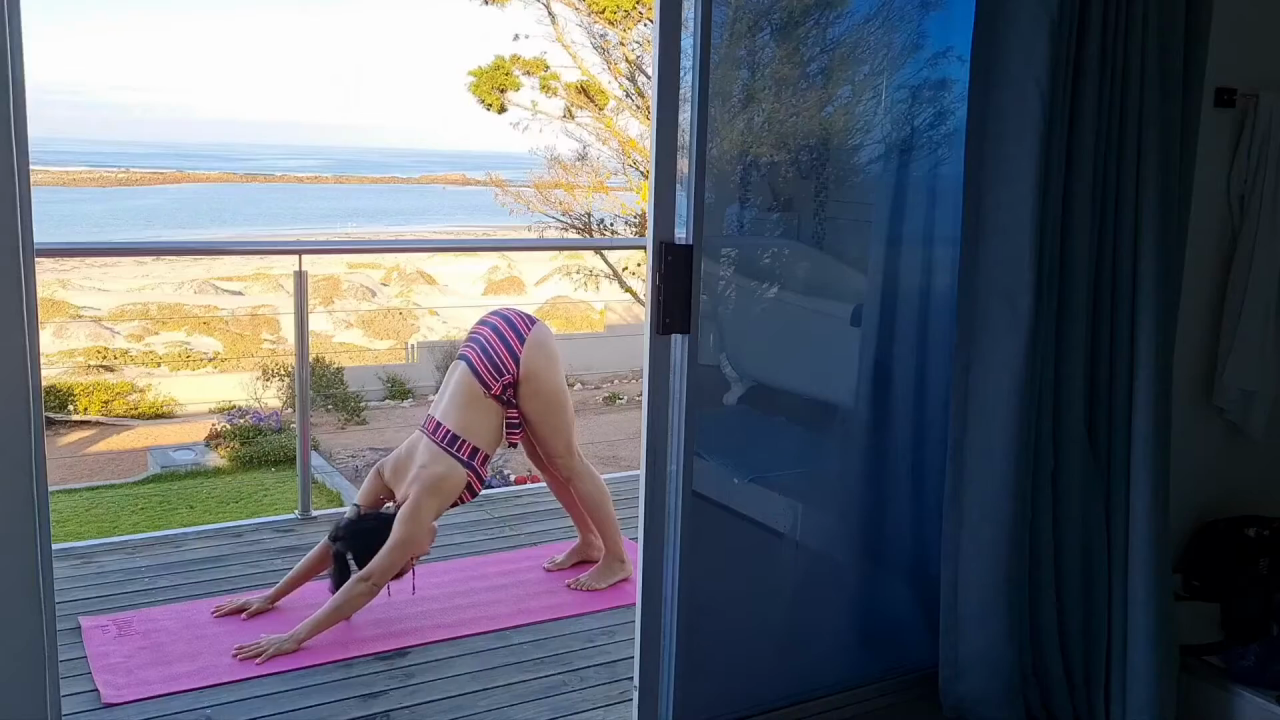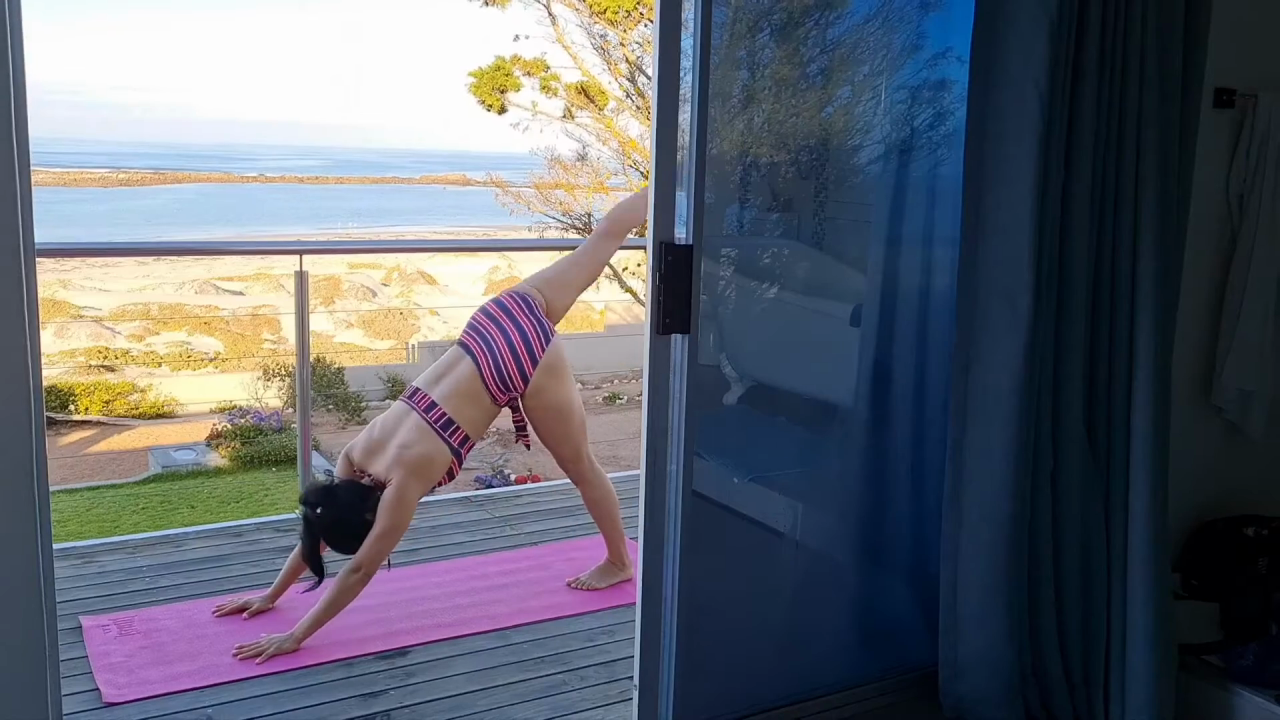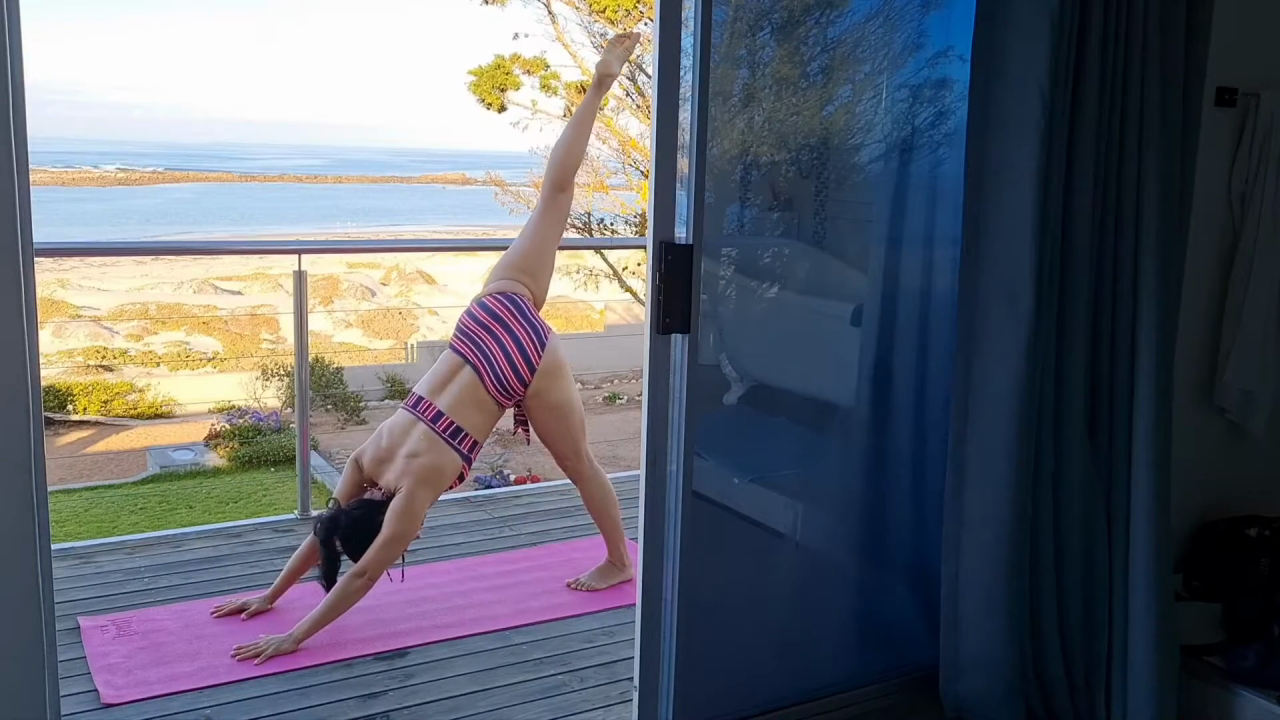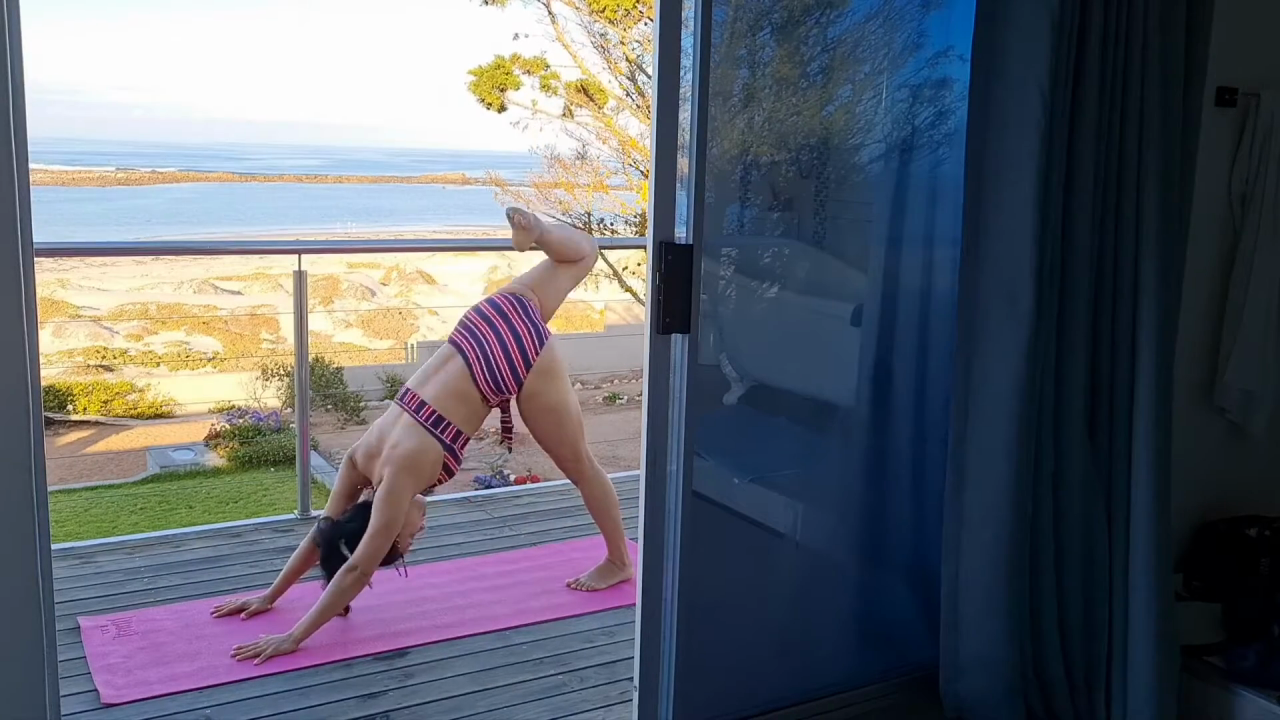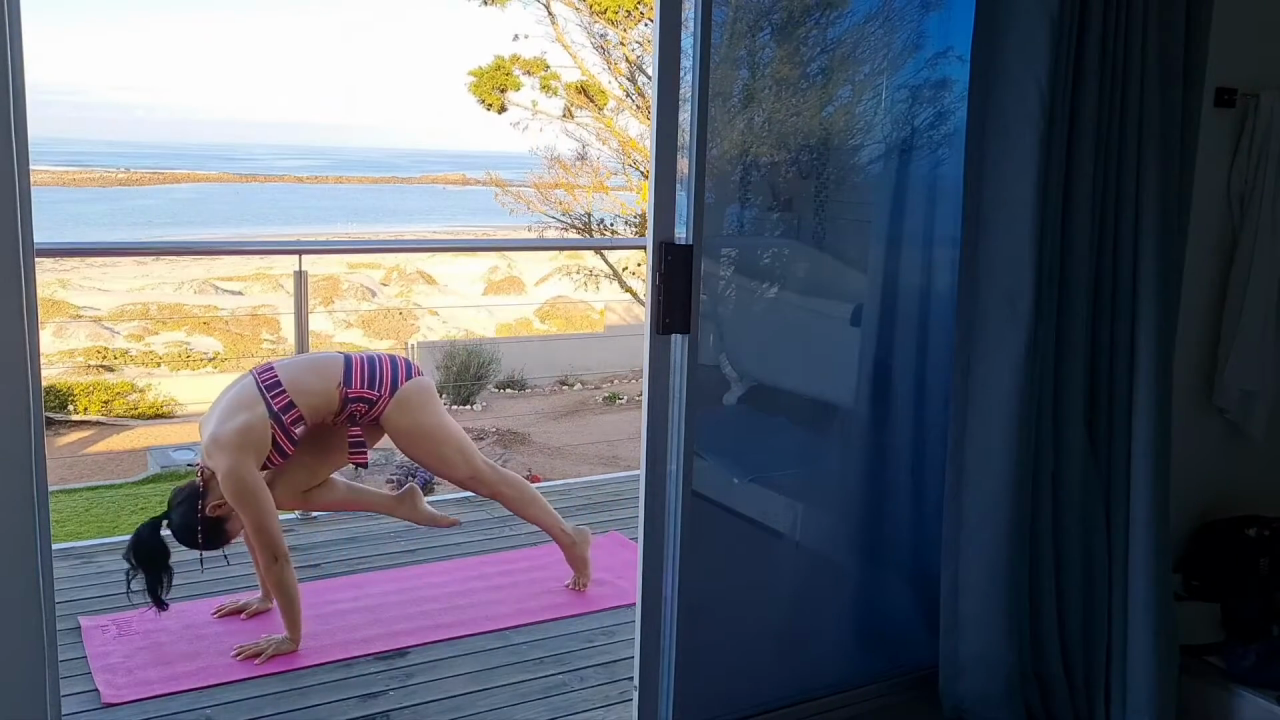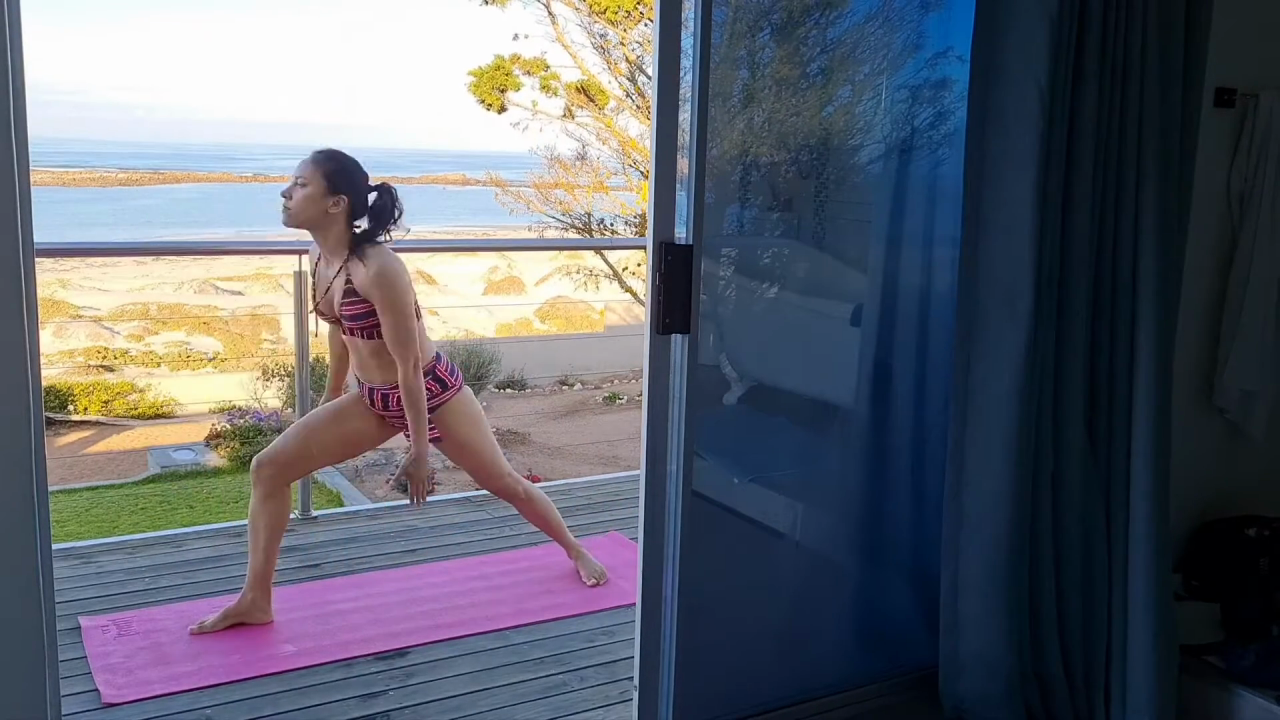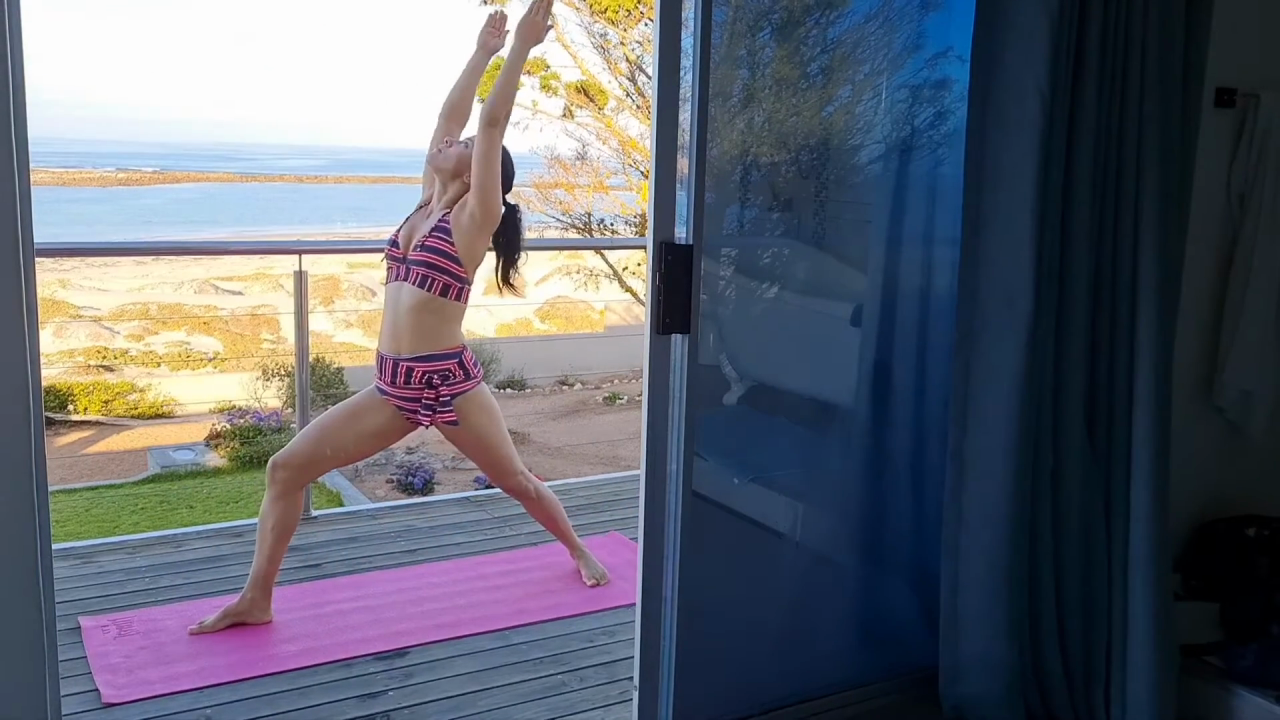
dt=0.7s
person 1, frame 1
left shoulder: (424, 492)
right shoulder: (390, 471)
left elbow: (369, 581)
right elbow: (338, 537)
left wrist: (295, 637)
right wrist: (270, 596)
left hip: (515, 345)
right hip: (496, 338)
left knee: (566, 462)
right knee: (545, 461)
left ankle: (616, 559)
right ankle: (589, 543)
person 1, frame 2
left shoulder: (399, 486)
right shoulder: (360, 453)
left elbow: (361, 570)
right elbow: (319, 518)
left wrist: (295, 633)
right wrist: (271, 595)
left hip: (522, 345)
right hip: (503, 318)
left knee: (579, 466)
right knee: (591, 254)
left ankle: (621, 562)
person 1, frame 3
left shoulder: (413, 485)
right shoulder: (370, 459)
left elbow: (362, 576)
right elbow: (325, 528)
left wrist: (293, 637)
right wrist: (267, 595)
left hip: (519, 354)
right hip: (497, 316)
left knee: (577, 464)
right knee: (555, 192)
left ankle: (619, 563)
right ankle: (599, 87)
person 1, frame 4
left shoulder: (400, 474)
right shoulder: (364, 456)
left elbow: (354, 570)
right elbow: (320, 532)
left wrist: (295, 634)
right wrist: (269, 597)
left hip: (511, 348)
right hip: (491, 325)
left knee: (575, 463)
left ankle: (619, 560)
person 1, frame 5
left shoulder: (229, 463)
right shoulder: (216, 442)
left elbow: (274, 552)
right elbow: (254, 522)
left wrist: (292, 637)
right wrist: (266, 595)
left hip: (381, 386)
right hip: (362, 390)
left knee: (478, 475)
right knee: (284, 490)
left ankle: (570, 539)
right ankle: (401, 505)
person 1, frame 6
left shoulder: (373, 263)
right shoulder: (322, 255)
left elbow: (411, 362)
left wrist: (417, 450)
right wrist: (330, 400)
left hip: (430, 390)
right hip: (371, 398)
left knee: (507, 485)
right knee: (269, 467)
left ankle: (576, 552)
right ankle: (256, 603)
person 1, frame 7
left shoulder: (476, 218)
right shoulder: (427, 204)
left elbow: (491, 125)
right elbow: (452, 116)
left hip: (449, 383)
right hip: (392, 387)
left knee: (517, 482)
right knee: (286, 468)
left ankle: (579, 552)
right ankle: (255, 600)
